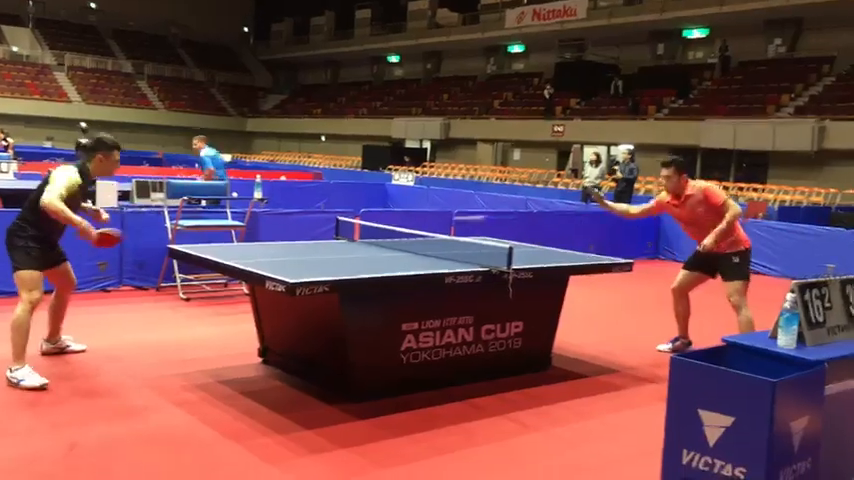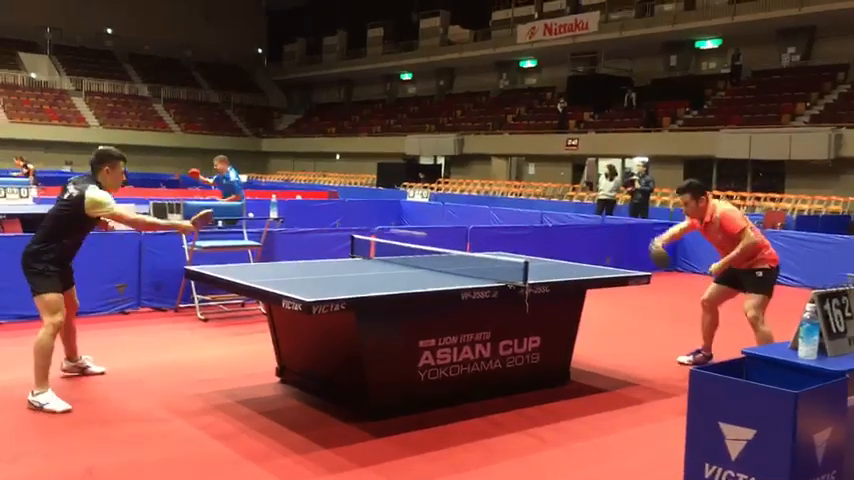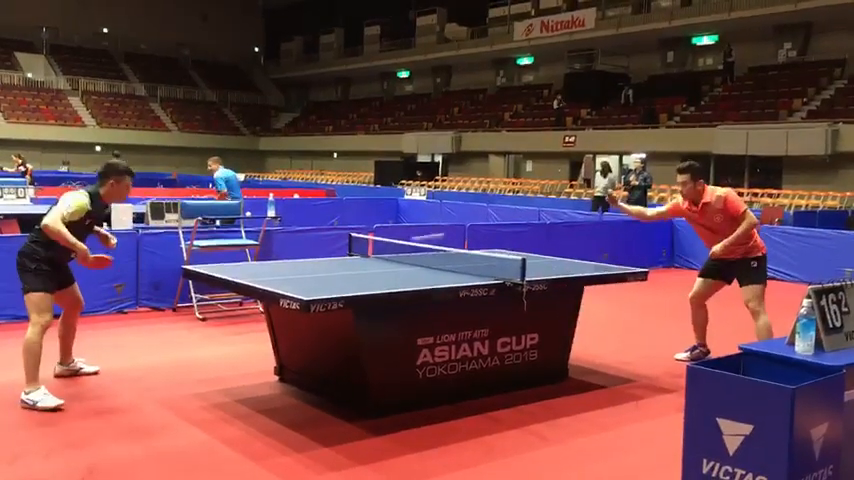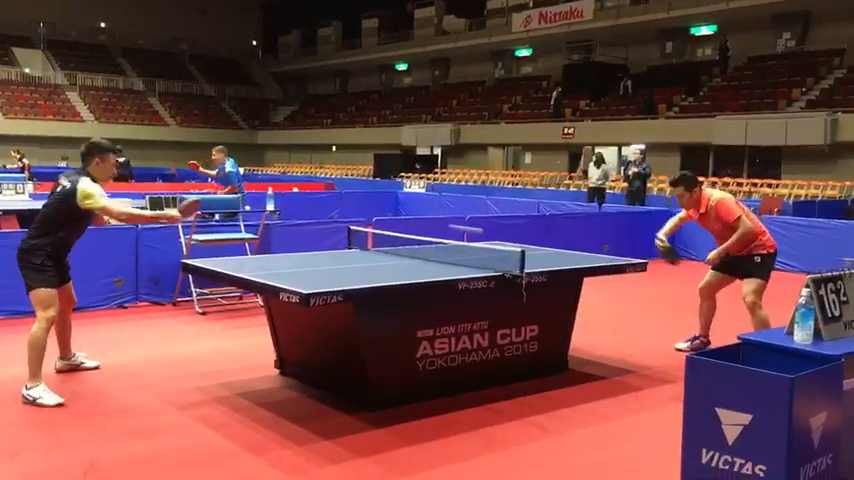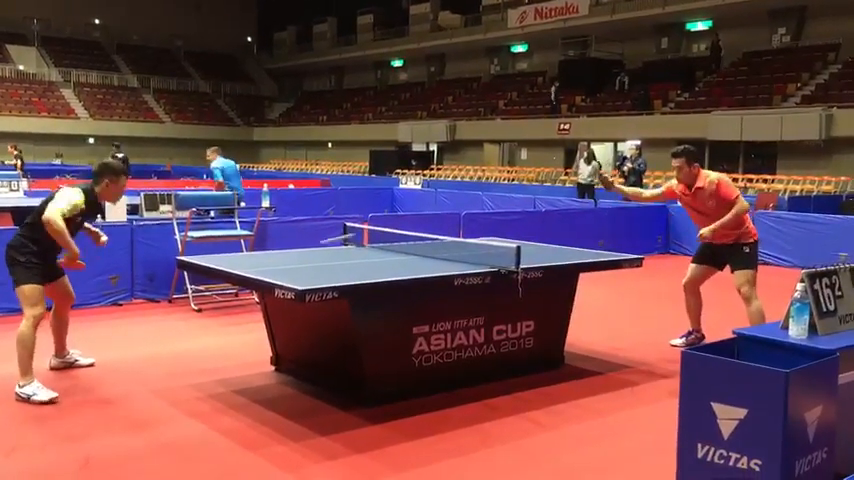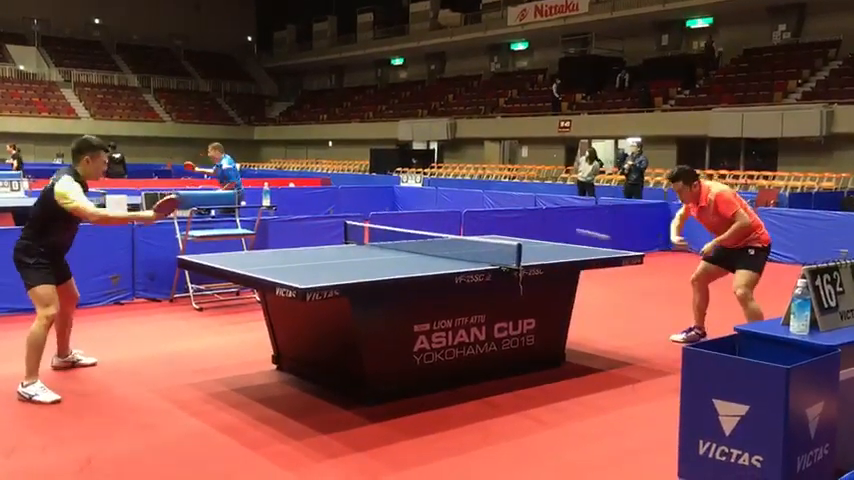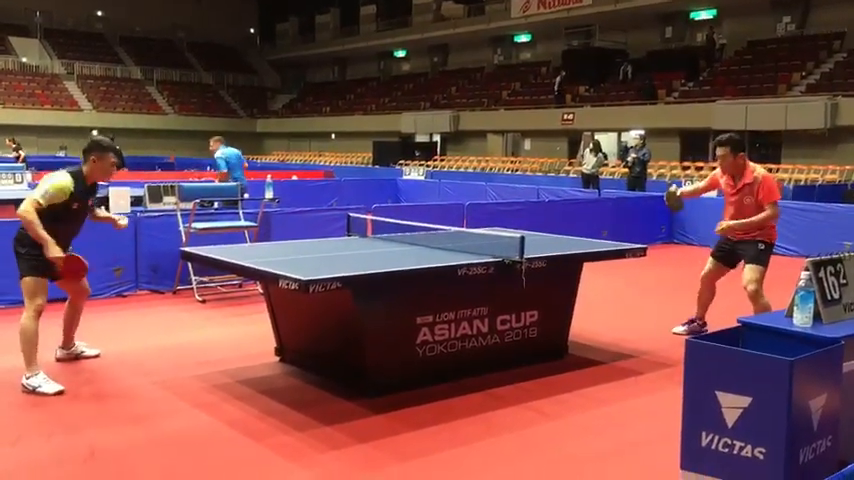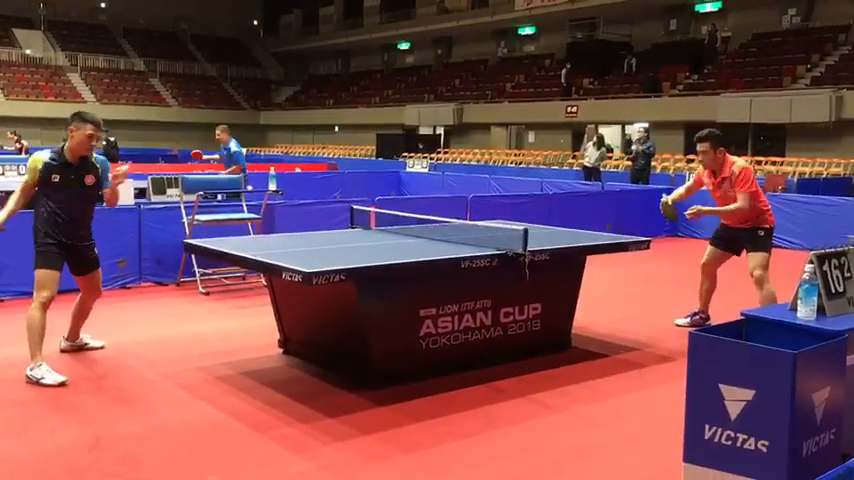
dt=0.4s
person 1, frame 1
left shoulder: (85, 177)
right shoulder: (70, 174)
right elbow: (49, 203)
left wrist: (92, 210)
right wrist: (83, 226)
left hip: (45, 239)
right hip: (24, 238)
left knee: (67, 285)
right knee: (32, 297)
left ankle: (53, 340)
right ankle: (17, 369)
person 1, frame 2
left shoulder: (80, 184)
right shoulder: (93, 194)
right elbow: (134, 221)
left wrist: (97, 219)
right wrist: (176, 225)
left hip: (57, 259)
right hip: (41, 260)
left knee: (71, 310)
right knee: (54, 321)
left ankle: (73, 360)
right ankle: (40, 393)
person 1, frame 3
left shoulder: (99, 204)
right shoulder: (81, 198)
right elbow: (49, 224)
left wrist: (103, 235)
right wrist: (80, 249)
left hip: (54, 261)
right hip: (35, 260)
left knee: (74, 307)
right knee: (41, 320)
left ankle: (66, 363)
right ankle: (31, 391)
person 1, frame 4
left shoulder: (72, 178)
right shoulder: (86, 185)
right elbow: (121, 213)
left wrist: (97, 216)
right wrist: (165, 216)
left hip: (51, 254)
right hip: (36, 255)
left knee: (66, 306)
right knee: (48, 315)
left ankle: (66, 358)
right ankle: (33, 387)
person 1, frame 5
left shoulder: (92, 202)
right shoulder: (75, 195)
right elbow: (50, 218)
left wrist: (95, 233)
right wrist: (72, 249)
left hip: (42, 254)
right hip: (24, 254)
left knee: (65, 301)
right knee: (35, 314)
left ankle: (61, 356)
right ankle: (26, 384)
person 1, frame 6
left shoulder: (72, 180)
right shoulder: (67, 184)
right elbow: (92, 214)
left wrist: (96, 216)
right wrist: (139, 216)
left hip: (52, 254)
right hip: (34, 255)
left knee: (70, 302)
right knee: (48, 313)
left ankle: (63, 355)
right ankle: (29, 384)
person 1, frame 7
left shoulder: (92, 186)
right shoulder: (61, 182)
right elbow: (25, 211)
left wrist: (112, 219)
right wrist: (48, 245)
left hip: (59, 249)
right hip: (37, 250)
left knee: (80, 294)
right knee: (35, 306)
left ankle: (67, 347)
right ankle: (32, 375)
person 1, frame 8
left shoulder: (99, 164)
right shoulder: (41, 160)
left elbow: (112, 202)
right elbow: (23, 192)
left wrist: (116, 185)
left hip: (82, 239)
right hip: (49, 239)
left knee: (92, 292)
right knee: (43, 297)
left ankle: (72, 339)
right ankle: (35, 366)
person 2, frame 1
left shoulder: (703, 190)
right shoulder: (666, 200)
left elbow: (735, 211)
right elbow: (636, 211)
left wrist: (715, 236)
right wrist: (607, 205)
left hip: (733, 248)
right hip: (705, 250)
left knee: (737, 301)
right knee: (678, 289)
right ankle: (683, 339)
person 2, frame 2
left shoulder: (723, 213)
right shoulder: (697, 217)
left elbow: (750, 241)
right elbow: (680, 228)
left wrist: (722, 264)
right wrist: (661, 241)
left hip: (761, 263)
right hip: (737, 265)
left knee: (753, 315)
right knee: (707, 302)
right ankle: (704, 353)
person 2, frame 3
left shoulder: (723, 196)
right shoulder: (682, 204)
left elbow: (752, 221)
right elbow: (650, 214)
left wrist: (725, 244)
right wrist: (620, 205)
left hip: (748, 254)
right hip: (721, 257)
left knee: (755, 307)
right knee: (696, 298)
right ankle: (701, 347)
person 2, frame 4
left shoulder: (718, 201)
right shoulder: (693, 207)
left elbow: (747, 229)
right elbow: (676, 220)
left wrist: (719, 252)
right wrist: (662, 235)
left hip: (758, 249)
right hip: (734, 252)
left knee: (751, 300)
right knee: (705, 290)
right ankle: (702, 338)
person 2, frame 5
left shoulder: (716, 181)
right shoulder: (677, 187)
left elbow: (743, 207)
right elbow: (645, 195)
left wrist: (715, 227)
right wrist: (616, 187)
left hip: (740, 239)
right hip: (714, 242)
left knee: (746, 292)
right knee: (689, 284)
right ankle: (696, 333)
person 2, frame 6
left shoulder: (717, 195)
right shoulder: (692, 199)
left elbow: (744, 222)
right elbow: (679, 218)
left wrist: (715, 243)
right wrist: (675, 236)
left hip: (753, 243)
right hip: (728, 245)
left knee: (742, 293)
right knee: (698, 279)
right ankle: (698, 330)
person 2, frame 7
left shoulder: (761, 178)
right shoulder: (721, 175)
left elbow: (772, 215)
right elbow: (699, 188)
left wrist: (735, 224)
right wrist: (680, 192)
left hip: (758, 238)
right hip: (731, 237)
left knee: (751, 287)
right knee: (706, 278)
right ankle: (699, 322)
person 2, frame 8
left shoulder: (740, 169)
right shoulder: (704, 171)
left elbow: (743, 207)
right elbow: (687, 189)
left wrist: (706, 211)
right wrist: (670, 198)
left hip: (757, 224)
right hip: (731, 225)
left knee: (758, 275)
right knee: (707, 266)
right ankle: (702, 314)
